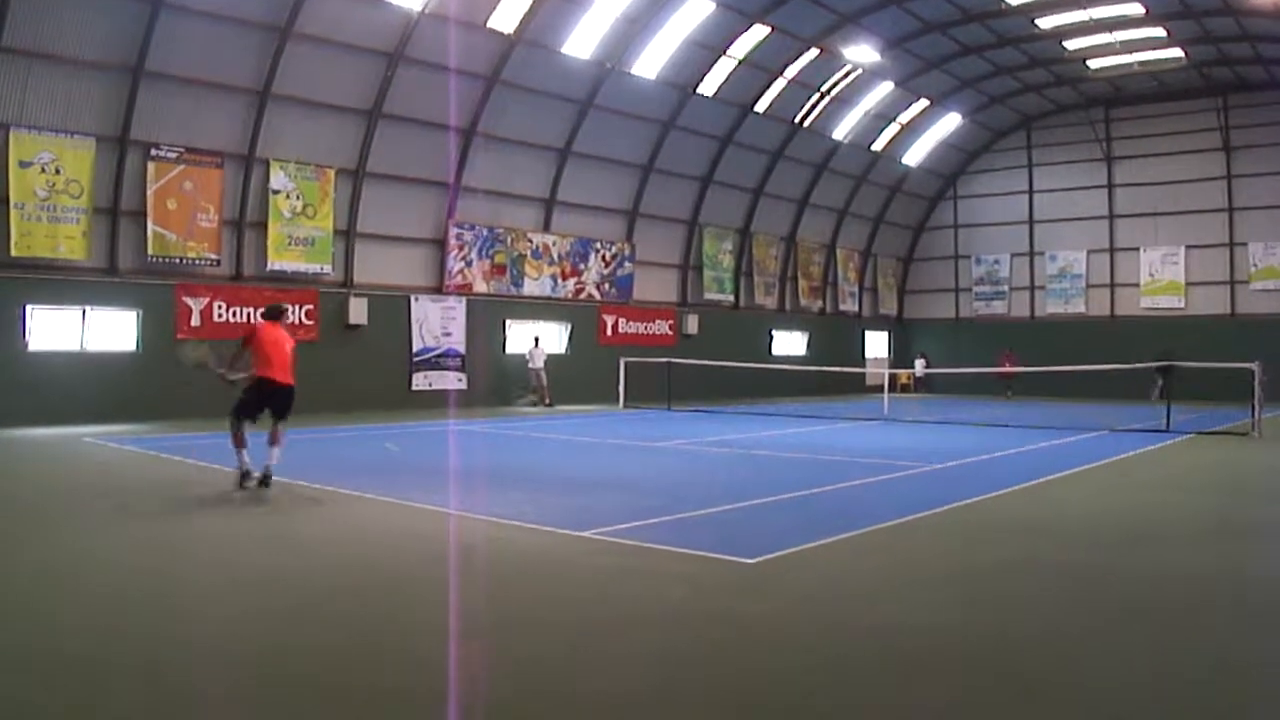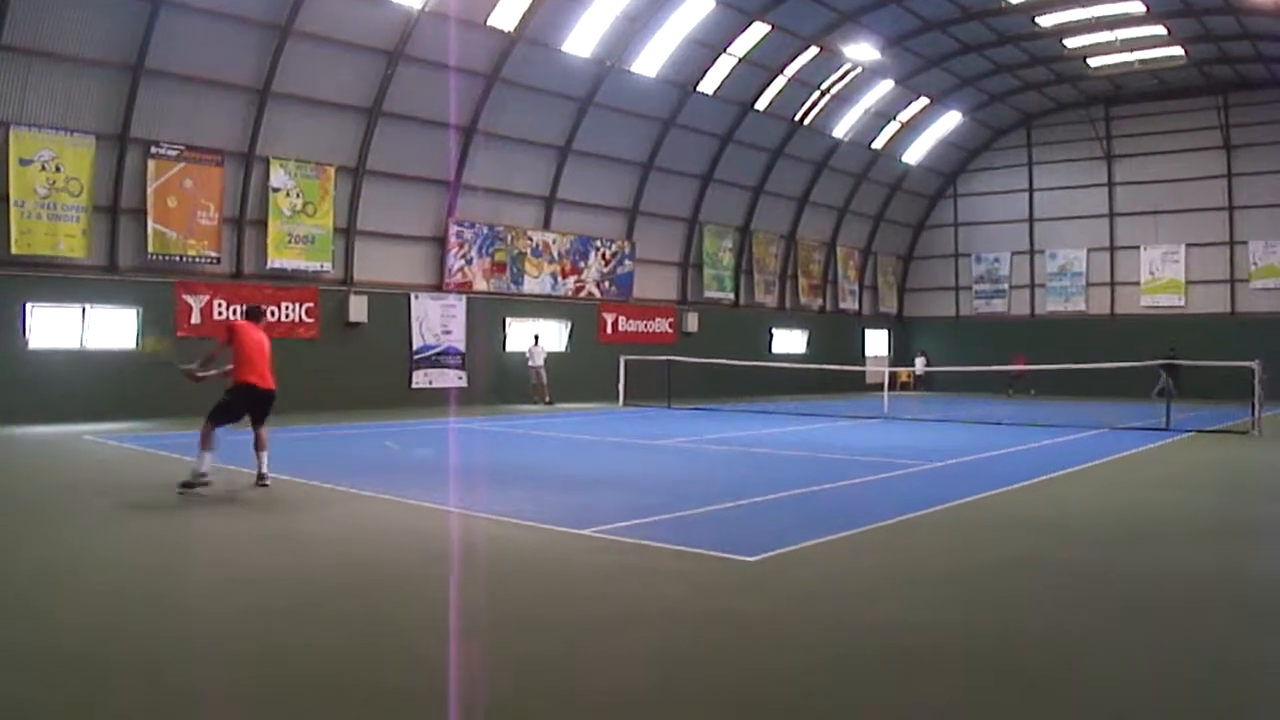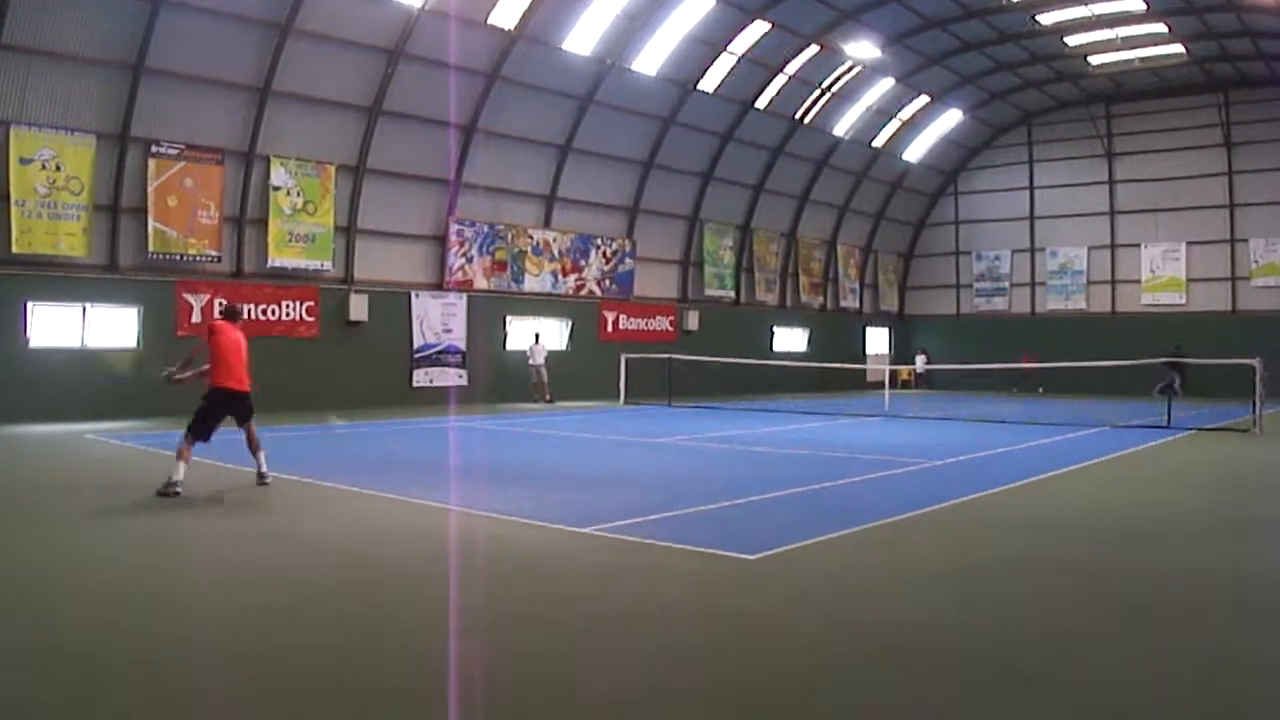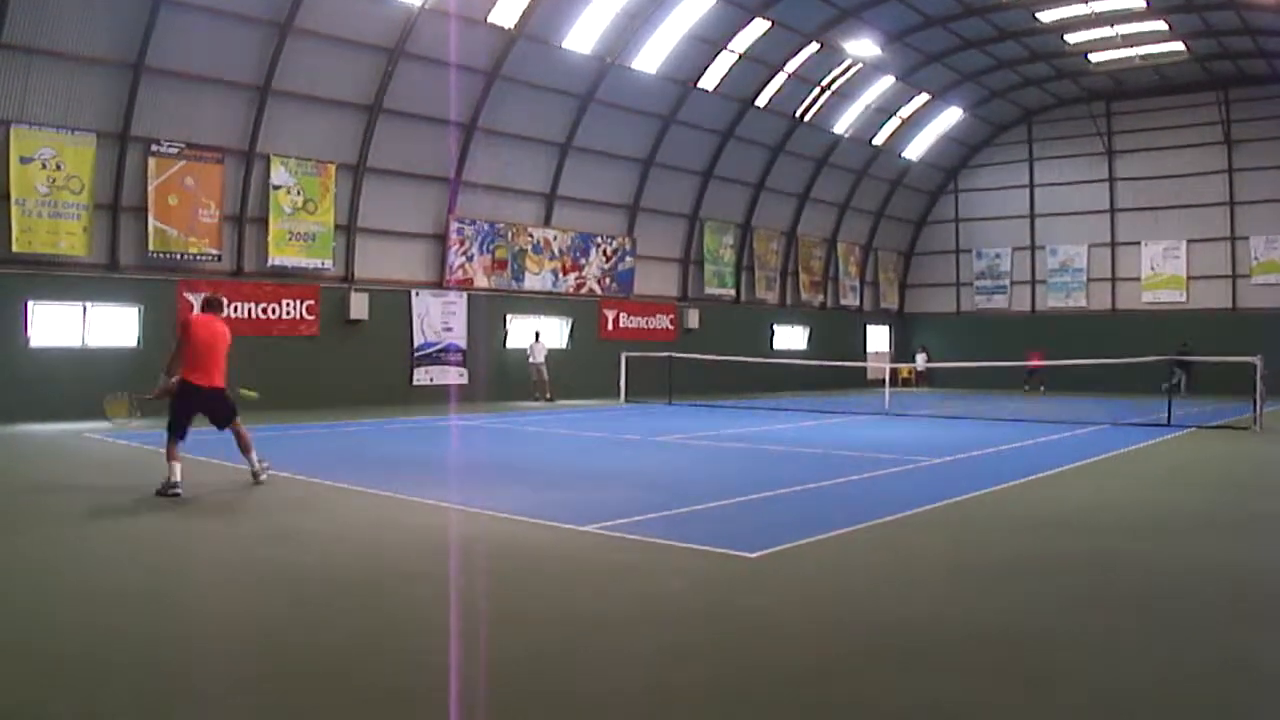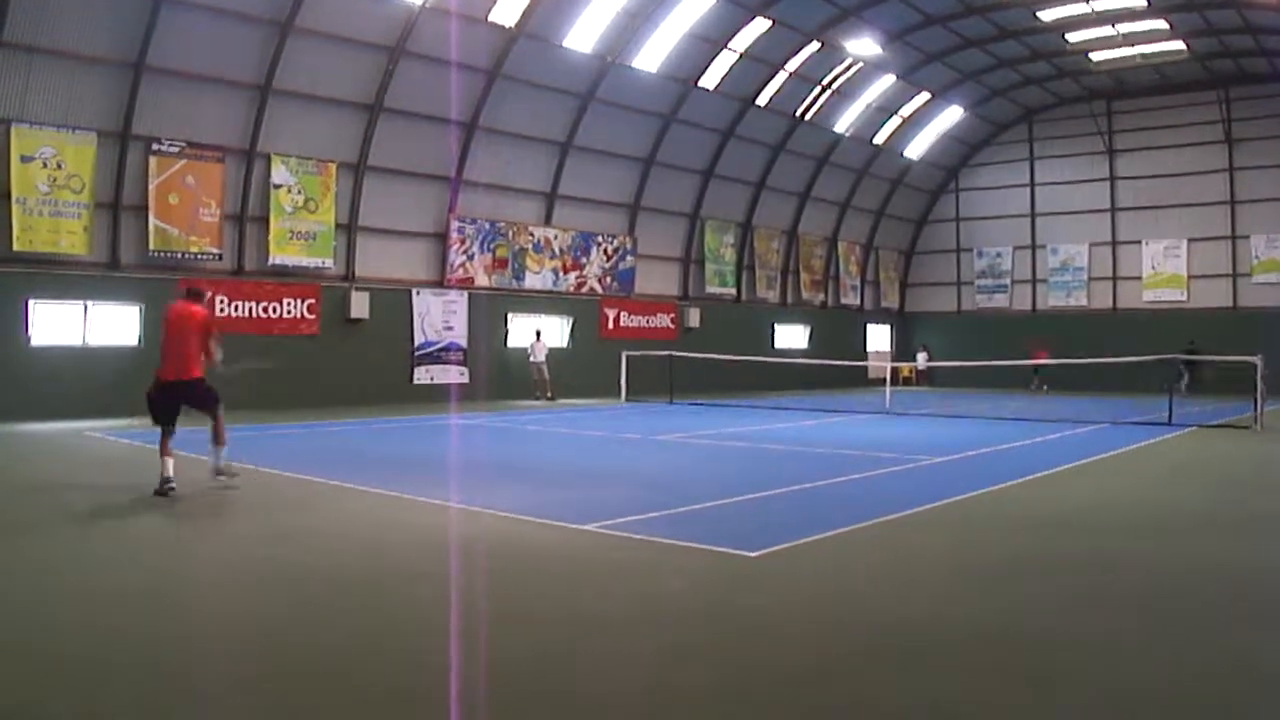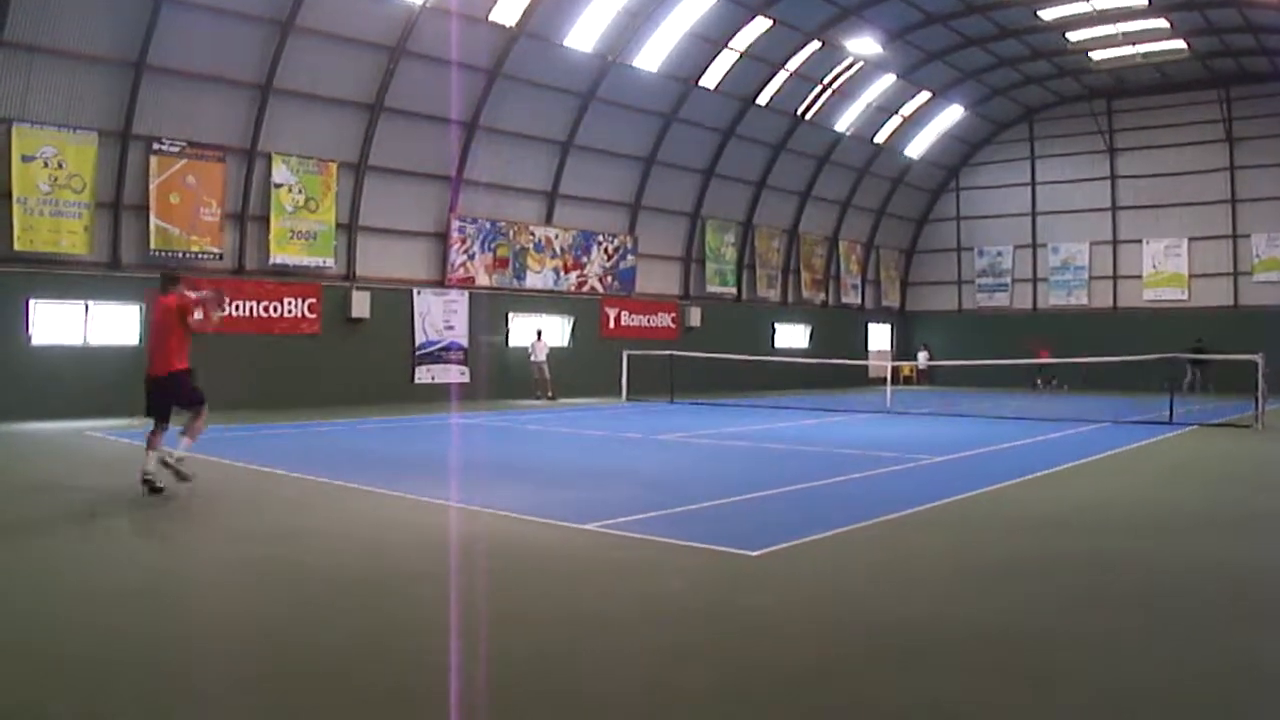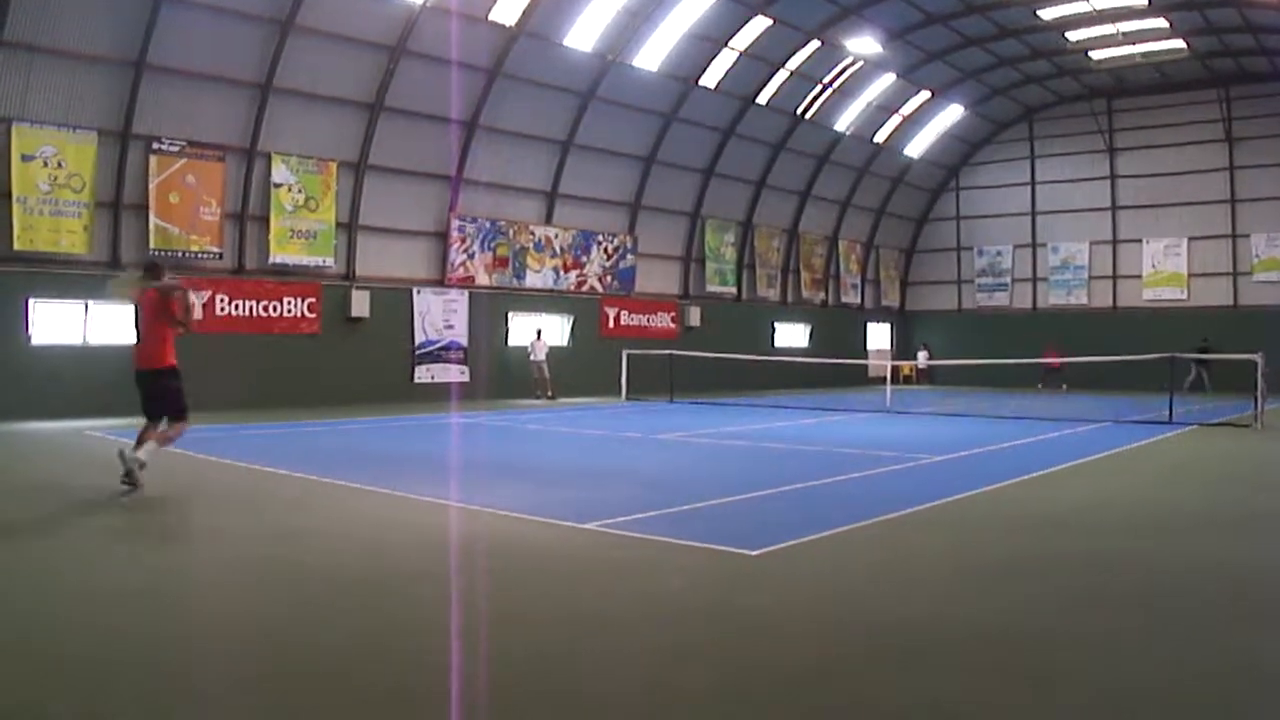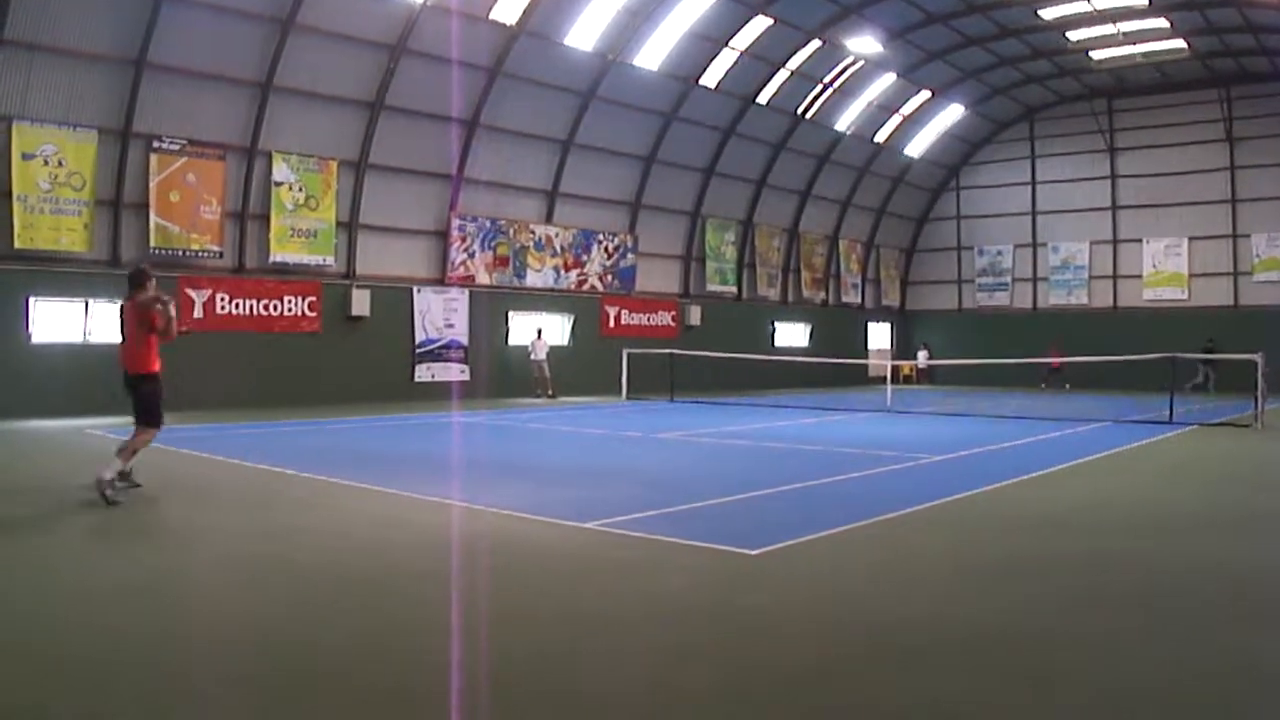
dt=0.1s
person 1, frame 1
left shoulder: (256, 328)
right shoulder: (288, 338)
left elbow: (239, 354)
left hip: (264, 383)
right hip: (287, 387)
left knee: (237, 420)
right knee: (277, 424)
left ankle: (245, 469)
right ankle: (269, 470)
person 1, frame 2
left shoulder: (236, 326)
right shoulder: (264, 338)
left elbow: (216, 353)
left wrist: (197, 369)
right wrist: (207, 375)
left hip: (244, 387)
right hip: (267, 391)
left knee: (209, 425)
right knee: (259, 427)
left ankle: (200, 474)
right ankle: (263, 473)
person 1, frame 3
left shoulder: (216, 327)
right shoulder: (240, 336)
left elbow: (195, 353)
left wrist: (176, 372)
right wrist: (184, 377)
left hip: (225, 391)
right hip: (242, 393)
left knee: (189, 438)
right knee: (248, 426)
left ankle: (175, 481)
right ankle: (262, 472)
person 1, frame 4
left shoulder: (190, 321)
right shoulder: (225, 331)
left elbow: (177, 355)
left wrist: (167, 380)
left hip: (189, 388)
right hip: (214, 389)
left knee: (174, 437)
right knee: (236, 426)
left ankle: (174, 482)
right ankle: (257, 470)
person 1, frame 5
left shoulder: (171, 311)
right shoulder: (205, 314)
right elbow: (211, 354)
right wrist: (215, 356)
left hip: (164, 381)
right hip: (190, 380)
left knee: (167, 431)
right knee: (217, 411)
left ankle: (167, 478)
right ankle: (219, 466)
person 1, frame 6
left shoulder: (157, 303)
right shoulder: (181, 302)
right elbow: (196, 328)
right wrist: (210, 314)
left hip: (155, 374)
right hip: (176, 372)
left knee: (160, 426)
right knee: (200, 412)
left ankle: (150, 473)
right ankle: (175, 456)
person 1, frame 7
left shoulder: (145, 296)
right shoulder: (163, 296)
right elbow: (188, 324)
right wrist: (187, 297)
left hip: (144, 369)
right hip: (163, 369)
left knee: (154, 421)
right knee: (178, 423)
left ankle: (132, 466)
right ankle: (135, 458)
person 1, frame 8
left shoulder: (130, 304)
right shoulder: (144, 307)
right elbow: (169, 334)
left wrist: (163, 304)
right wrist: (169, 310)
left hip: (133, 372)
right hip: (145, 374)
left knee: (146, 427)
right knee: (148, 431)
left ankle: (123, 472)
right ankle: (107, 478)
